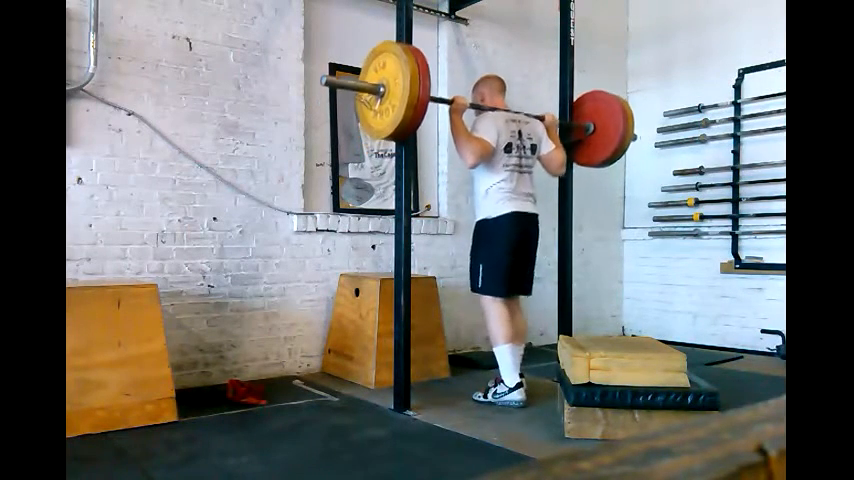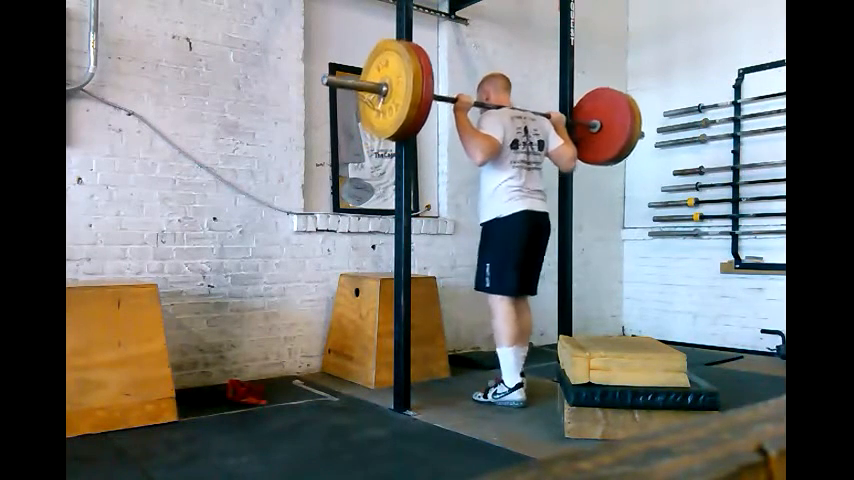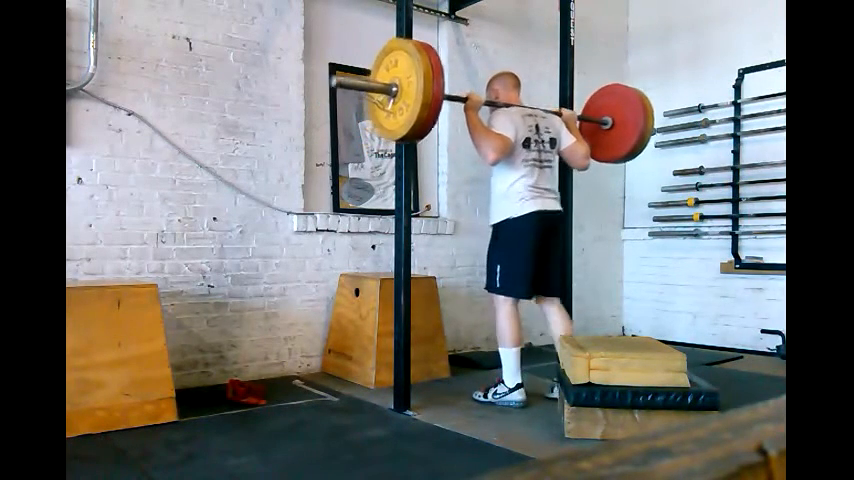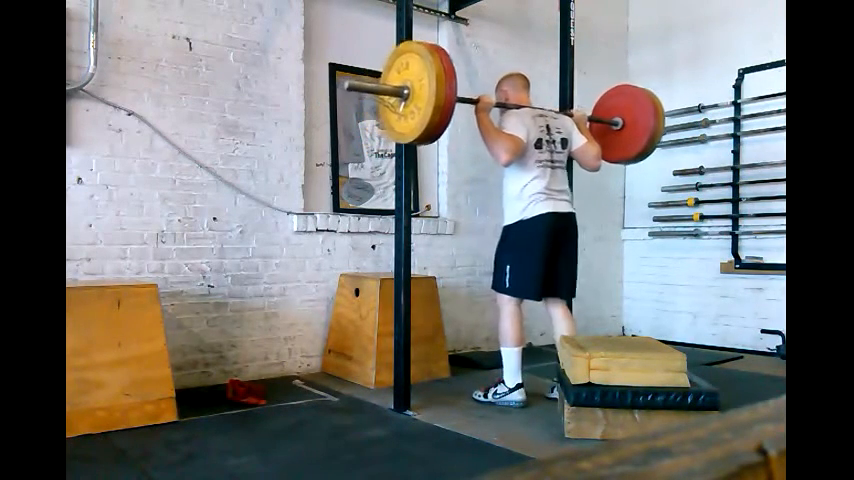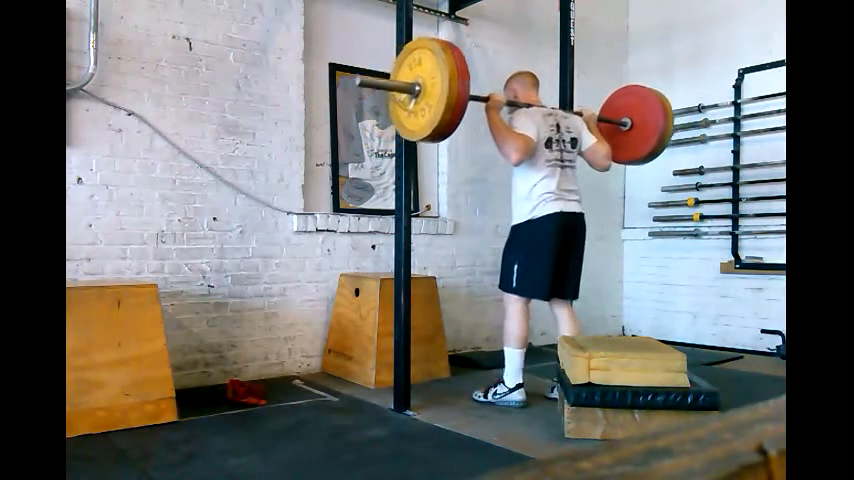
dt=0.3s
person 1, frame 1
left shoulder: (489, 120)
right shoulder: (532, 124)
left elbow: (472, 156)
right elbow: (558, 166)
left wrist: (456, 114)
right wrist: (551, 129)
left hip: (498, 219)
right hip: (527, 219)
left knee: (492, 299)
right knee: (511, 299)
left ankle: (510, 385)
right ankle: (513, 376)
person 1, frame 2
left shoulder: (494, 117)
right shoulder: (539, 122)
left elbow: (480, 154)
right elbow: (568, 162)
left wrist: (460, 112)
right wrist: (559, 126)
left hip: (507, 217)
right hip: (537, 216)
left knee: (500, 299)
right knee: (518, 298)
left ankle: (510, 386)
right ankle: (515, 372)
person 1, frame 3
left shoulder: (504, 116)
right shoulder: (551, 120)
left elbow: (492, 153)
right elbow: (582, 159)
left wrist: (471, 111)
right wrist: (571, 123)
left hip: (518, 218)
right hip: (551, 216)
left knee: (505, 300)
right knee: (549, 299)
left ankle: (511, 386)
person 1, frame 4
left shoulder: (515, 117)
right shoulder: (562, 121)
left elbow: (505, 155)
right elbow: (593, 161)
left wrist: (482, 114)
right wrist: (582, 125)
left hip: (530, 219)
right hip: (563, 218)
left knee: (508, 300)
right knee: (557, 301)
left ankle: (511, 386)
person 1, frame 5
left shoulder: (525, 116)
right shoulder: (571, 120)
left elbow: (516, 153)
right elbow: (604, 161)
left wrist: (492, 112)
right wrist: (592, 124)
left hip: (539, 219)
right hip: (572, 218)
left knee: (515, 299)
right knee: (561, 302)
left ankle: (511, 386)
